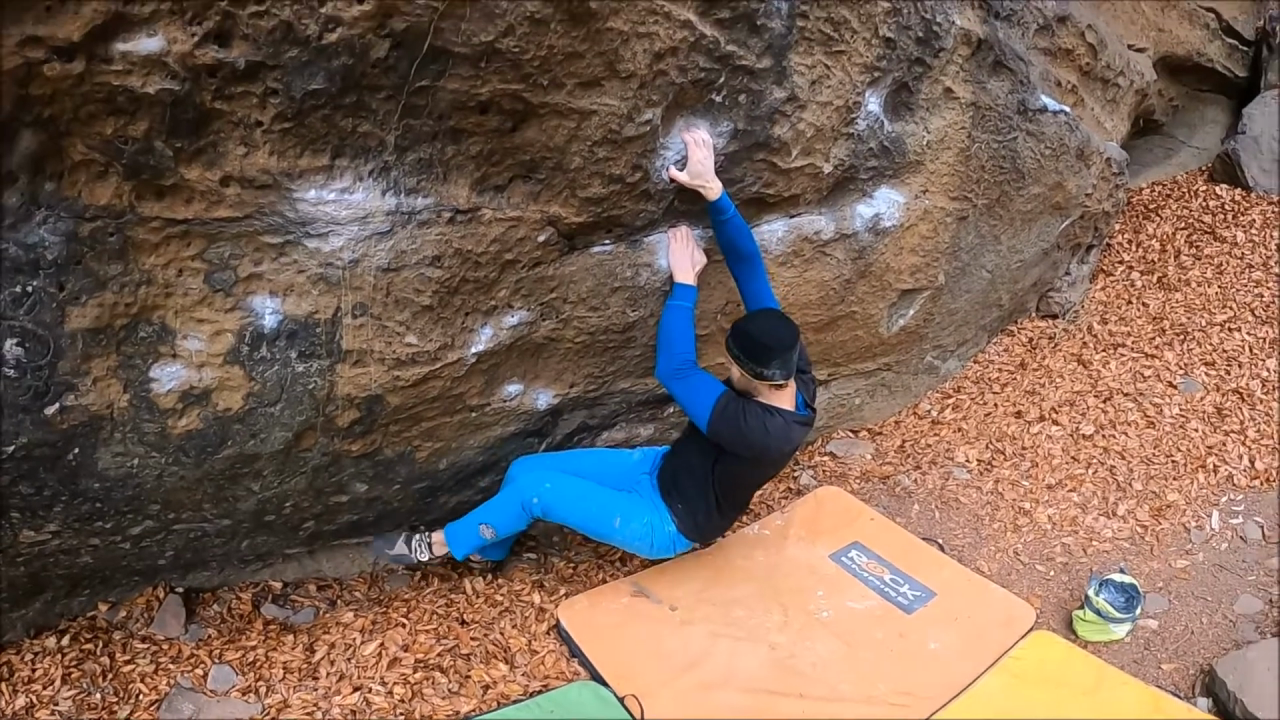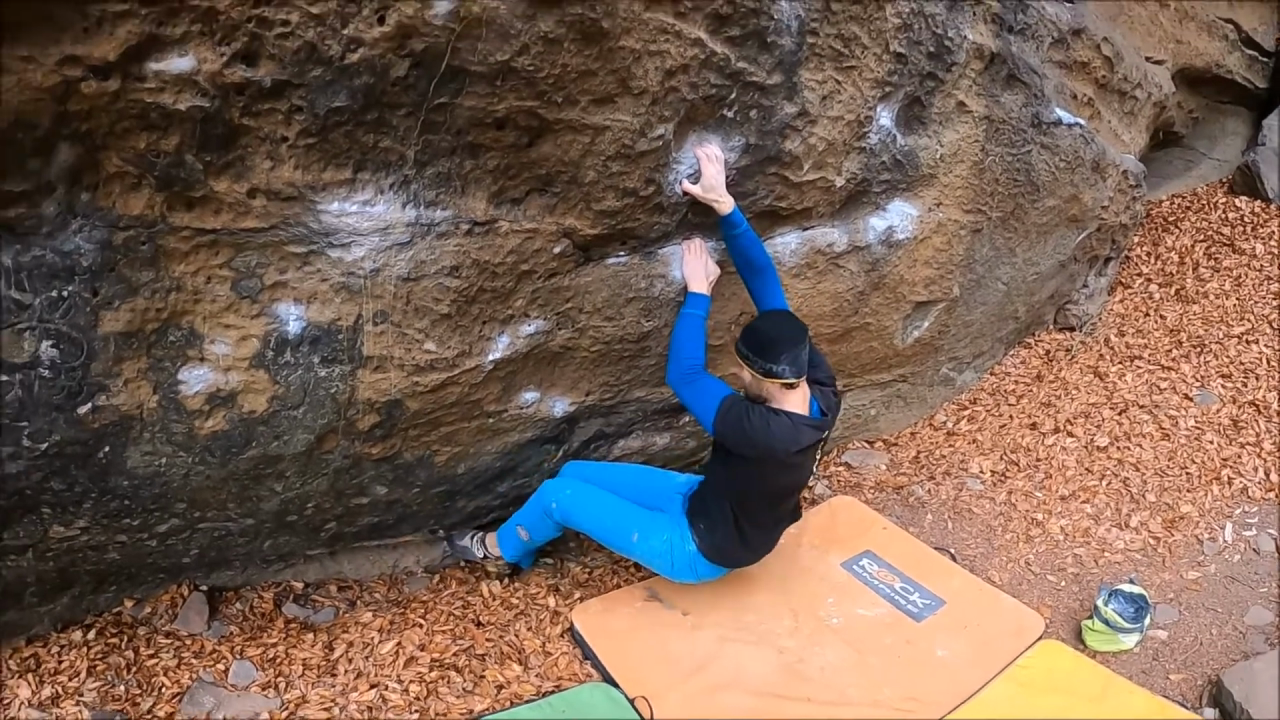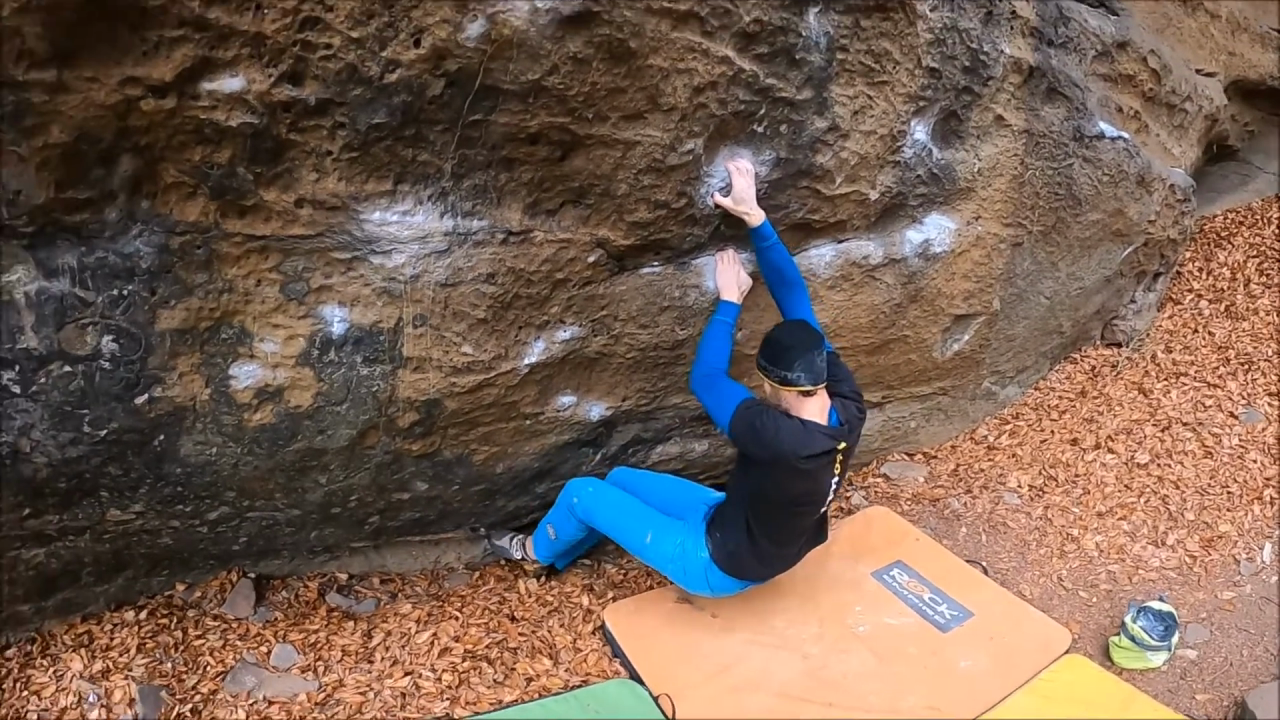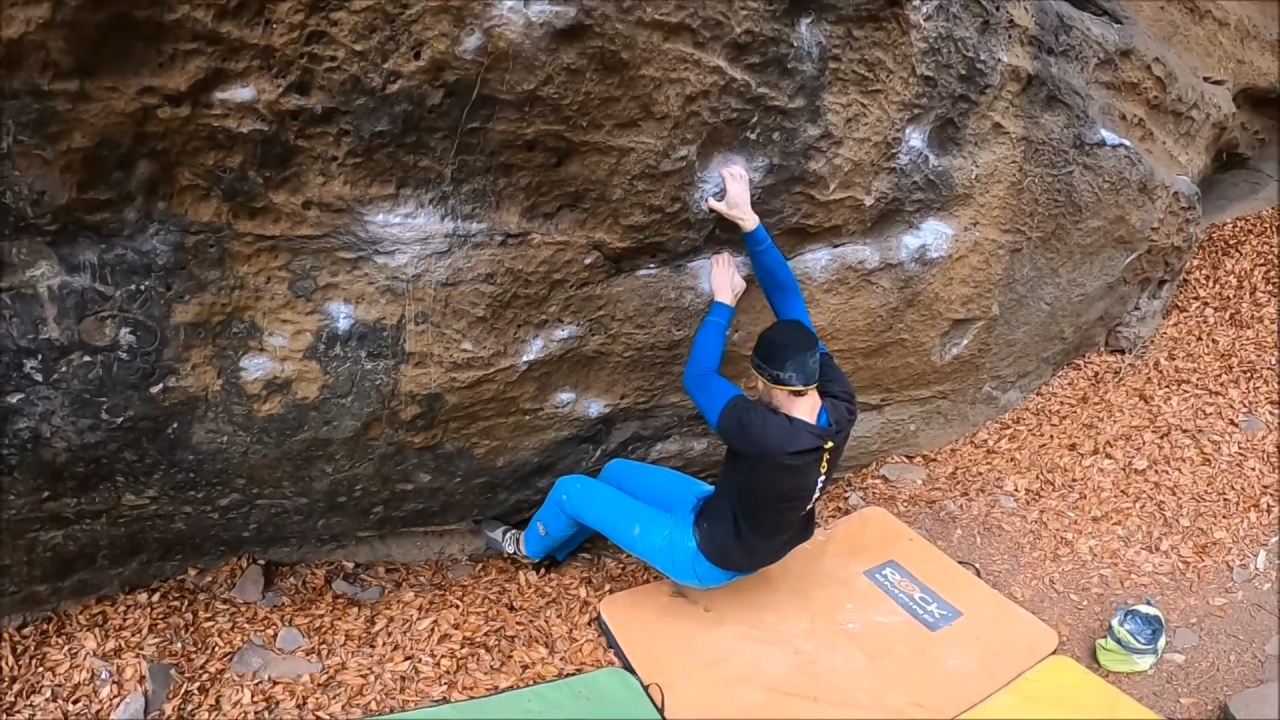
dt=0.4s
person 1, frame 1
left shoulder: (760, 432)
right shoulder: (792, 370)
left elbow: (674, 371)
right elbow: (751, 270)
left wrist: (684, 280)
right wrist: (712, 190)
left hip: (668, 523)
right hip: (663, 469)
left knee: (535, 490)
right knee: (523, 469)
left ankle: (440, 545)
right ankle: (488, 551)
person 1, frame 2
left shoulder: (767, 433)
right shoulder: (819, 387)
left elbow: (684, 375)
right elbow: (768, 287)
left wrist: (698, 290)
right wrist: (724, 205)
left hip: (701, 551)
right hip: (703, 499)
left knee: (559, 494)
right knee: (574, 473)
left ankle: (500, 548)
right ankle: (517, 555)
person 1, frame 3
left shoulder: (783, 440)
right shoulder: (847, 404)
left elbow: (706, 379)
right elbow: (796, 301)
left wrist: (729, 299)
right wrist: (754, 217)
left hip: (720, 567)
right hip: (753, 536)
left knee: (582, 493)
right knee: (620, 479)
left ankle: (536, 552)
right ankle: (558, 558)
person 1, frame 4
left shoulder: (773, 438)
right shoulder: (839, 404)
left elbow: (698, 377)
right elbow: (791, 304)
left wrist: (723, 300)
right wrist: (749, 222)
left hip: (709, 558)
right hip: (738, 525)
left knee: (571, 490)
right knee: (615, 472)
left ankle: (529, 547)
right ankle: (557, 547)
